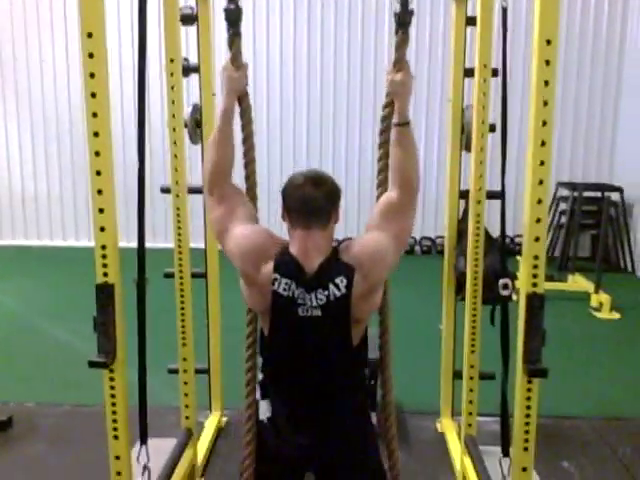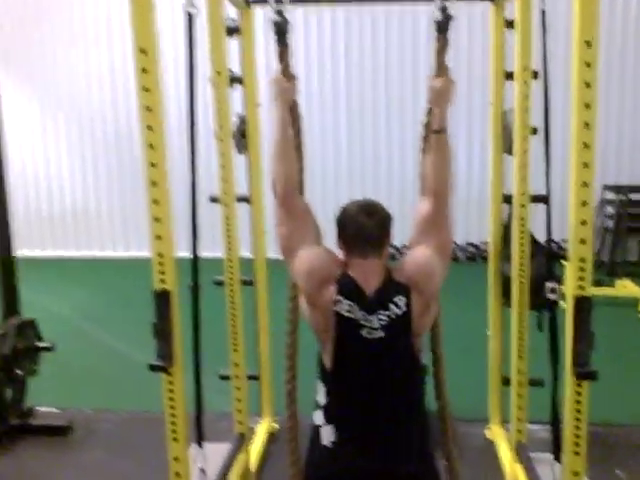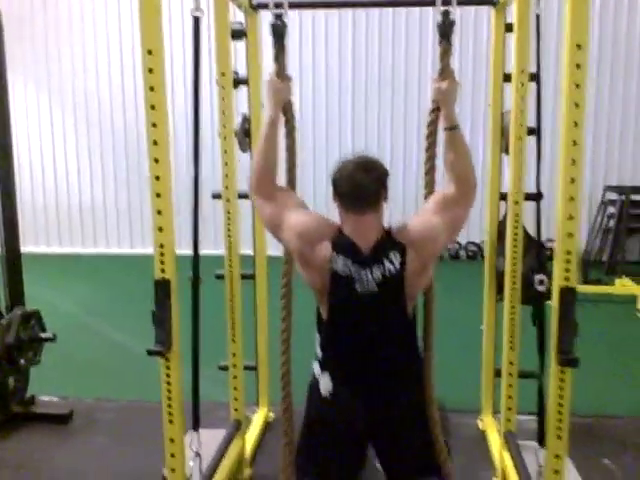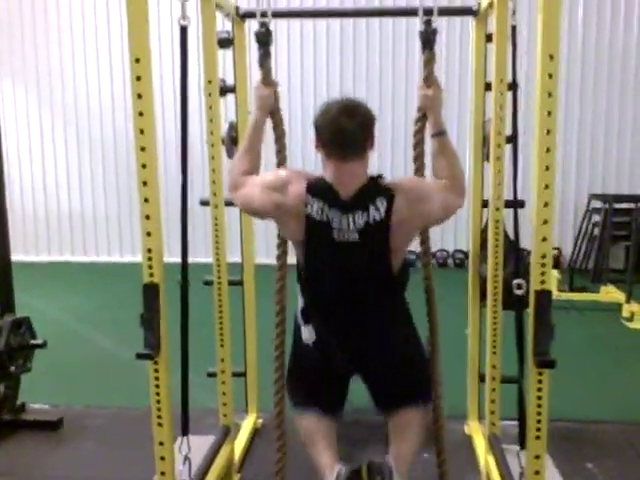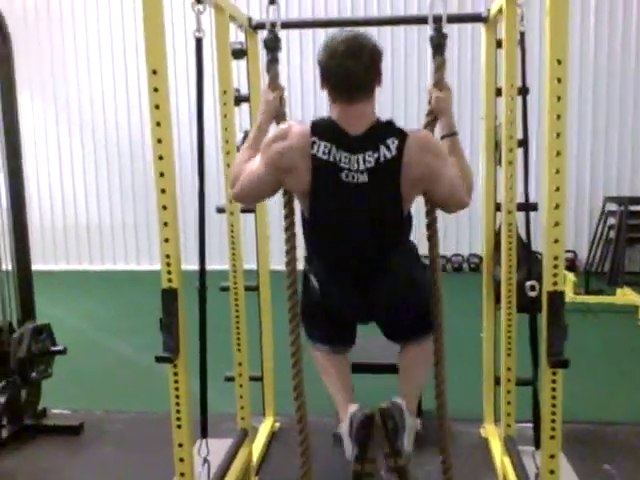
dt=0.3s
person 1, frame 1
left shoulder: (260, 266)
right shoulder: (364, 269)
left elbow: (217, 186)
right elbow: (404, 191)
left wrist: (228, 100)
right wrist: (401, 108)
left hip: (280, 423)
right hip: (344, 422)
person 1, frame 2
left shoulder: (320, 288)
right shoulder: (417, 288)
left elbow: (286, 198)
right elbow: (436, 200)
left wrist: (283, 110)
right wrist: (439, 115)
left hip: (337, 442)
right hip: (403, 443)
person 1, frame 3
left shoulder: (315, 245)
right shoulder: (415, 247)
left elbow: (261, 189)
right elbow: (464, 188)
left wrist: (274, 111)
right wrist: (448, 114)
left hip: (336, 389)
right hip: (400, 390)
person 1, frame 4
left shoulder: (290, 194)
right shoulder: (405, 201)
left elbow: (237, 185)
right elbow: (455, 190)
left wrist: (259, 115)
right wrist: (436, 120)
left hip: (319, 337)
right hip: (386, 336)
left knee: (310, 404)
right knee: (413, 398)
person 1, frame 5
left shoulder: (290, 143)
right shoulder: (417, 148)
left elbow: (238, 189)
right elbow: (461, 197)
left wrist: (264, 118)
right wrist: (447, 123)
left hip: (329, 285)
right hip: (396, 285)
left knee: (325, 336)
right knee: (420, 328)
left ankle: (348, 414)
right ankle: (405, 410)
